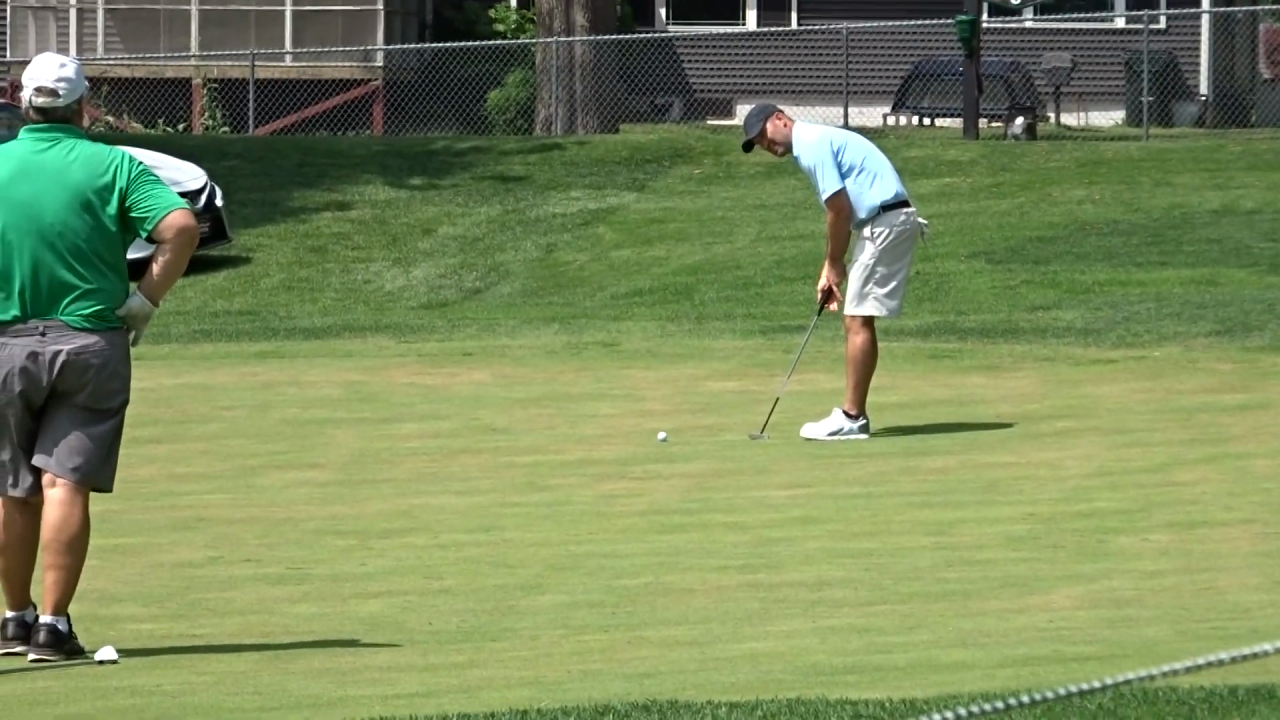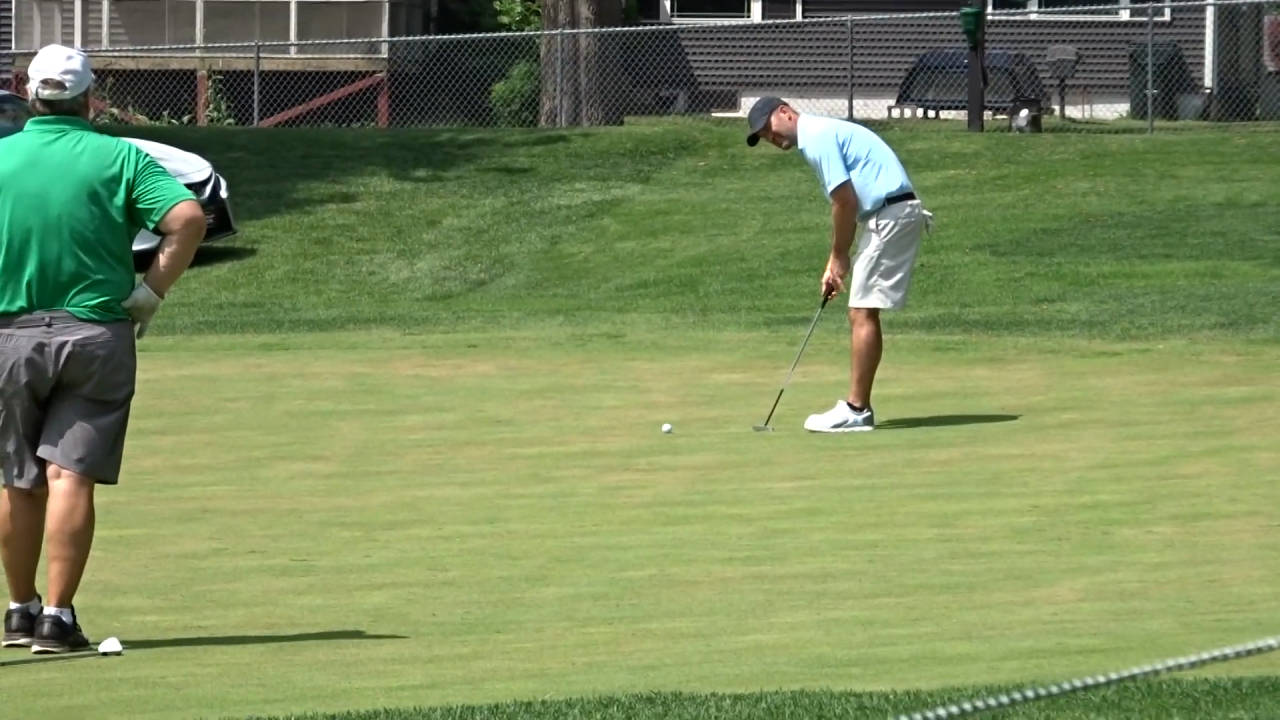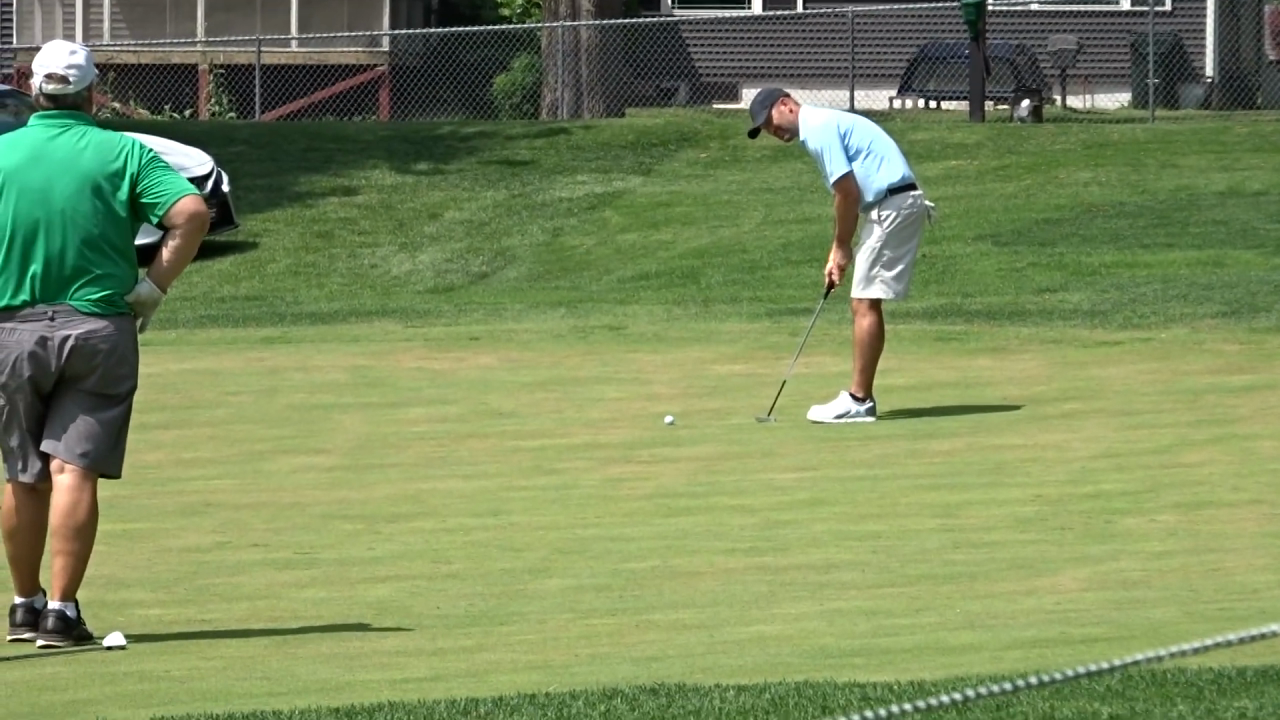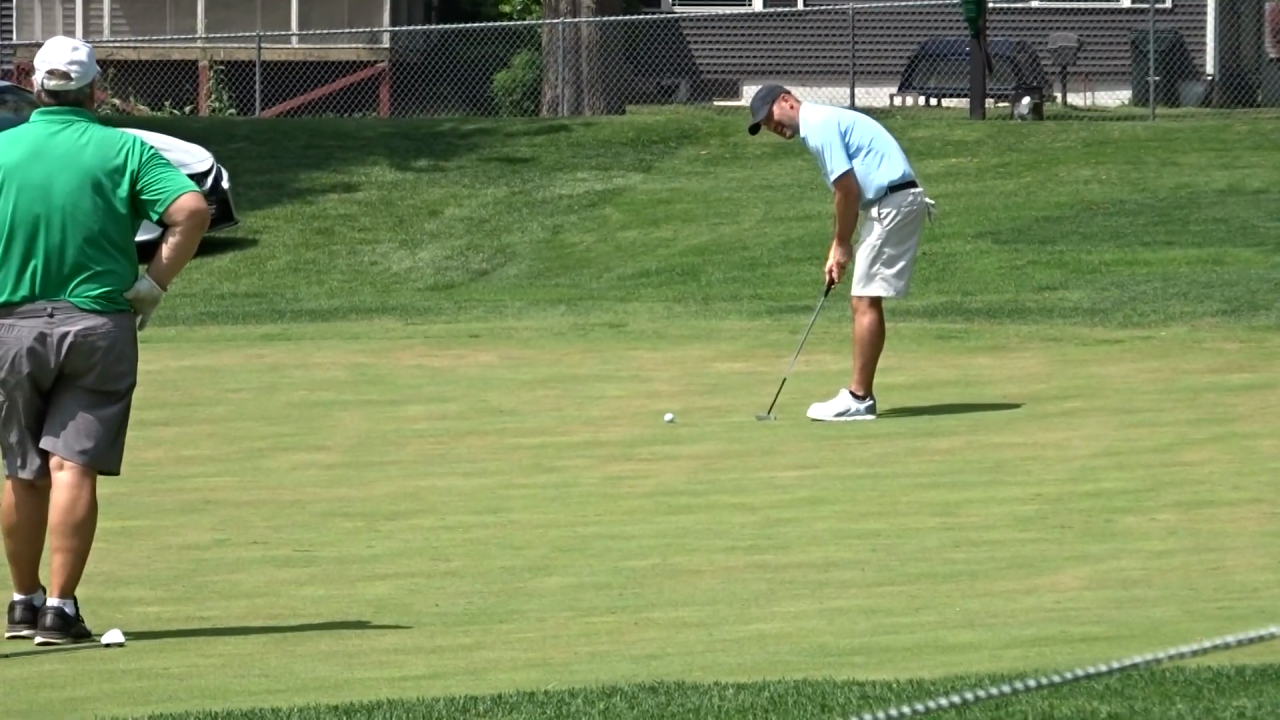
dt=0.2s
person 1, frame 1
right shoulder: (113, 165)
right elbow: (180, 226)
right wrist: (145, 299)
right hip: (90, 343)
right knee: (65, 484)
right ankle: (53, 625)
person 1, frame 2
right shoulder: (119, 157)
right elbow: (188, 218)
right wrist: (151, 291)
right hip: (96, 335)
right knee: (71, 475)
right ankle: (57, 618)
person 1, frame 3
right shoulder: (123, 152)
right elbow: (192, 212)
right wrist: (154, 285)
right hip: (99, 329)
right knee: (74, 469)
right ankle: (62, 611)
person 1, frame 4
right shoulder: (124, 149)
right elbow: (192, 210)
right wrist: (154, 283)
right hip: (98, 326)
right knee: (72, 467)
right ankle: (59, 608)
person 2, frame 1
left shoulder: (811, 142)
right shoulder: (815, 142)
left elbow: (840, 211)
right elbow: (841, 213)
left wrist: (834, 264)
right wrist: (830, 270)
left hip: (886, 223)
right hip: (890, 222)
left knee: (858, 321)
right knee: (860, 321)
left ankle: (851, 418)
right ankle: (854, 414)
person 2, frame 2
left shoulder: (816, 134)
right shoulder: (820, 135)
left elbow: (846, 203)
right elbow: (846, 204)
left wrist: (838, 257)
right wrist: (835, 262)
left hip: (890, 216)
right hip: (894, 215)
left knee: (862, 313)
right knee: (864, 313)
left ankle: (856, 410)
right ankle: (858, 406)
person 2, frame 3
left shoulder: (818, 126)
right shoulder: (821, 125)
left elbow: (849, 193)
right elbow: (848, 194)
left wrist: (842, 247)
right wrist: (837, 253)
left hip: (893, 206)
right hip: (896, 205)
left knee: (865, 303)
right knee: (867, 303)
left ankle: (858, 399)
right ankle: (860, 396)
person 2, frame 4
left shoulder: (819, 123)
right shoulder: (821, 123)
left elbow: (849, 191)
right elbow: (847, 192)
left wrist: (842, 245)
right wrist: (837, 249)
left hip: (893, 204)
right hip: (897, 203)
left knee: (865, 301)
right knee: (868, 301)
left ankle: (859, 398)
right ankle: (861, 394)
